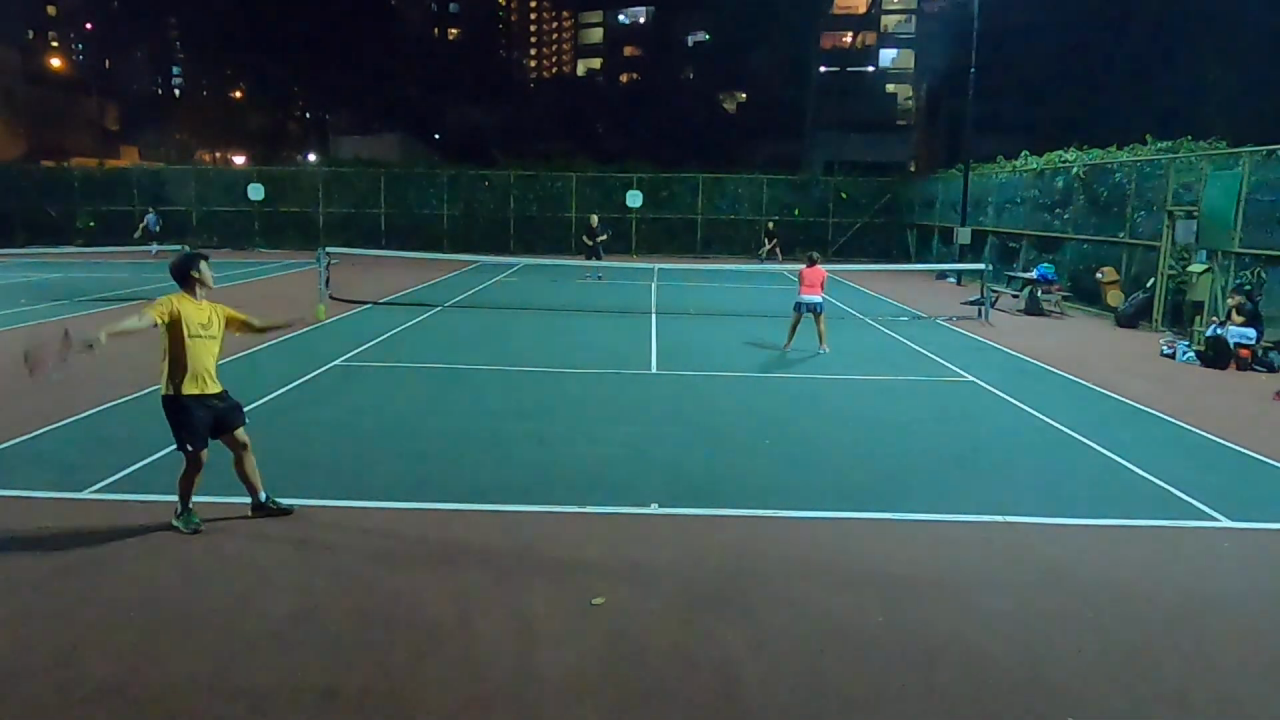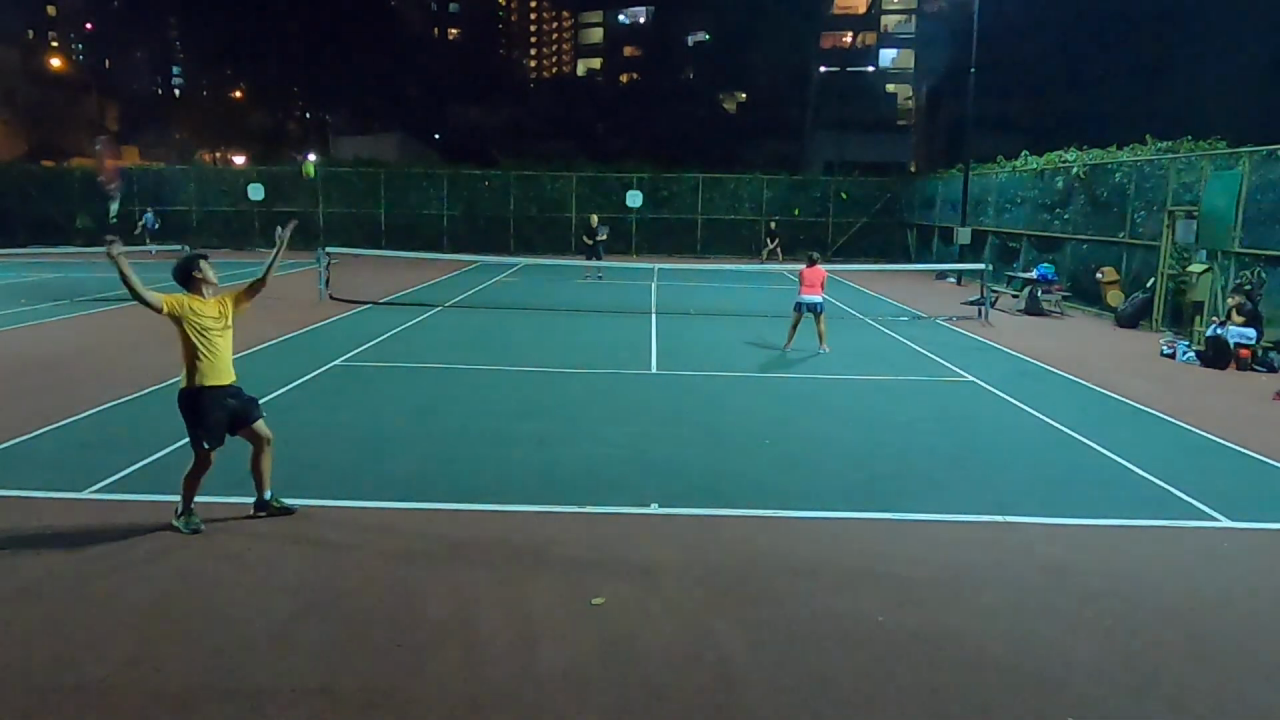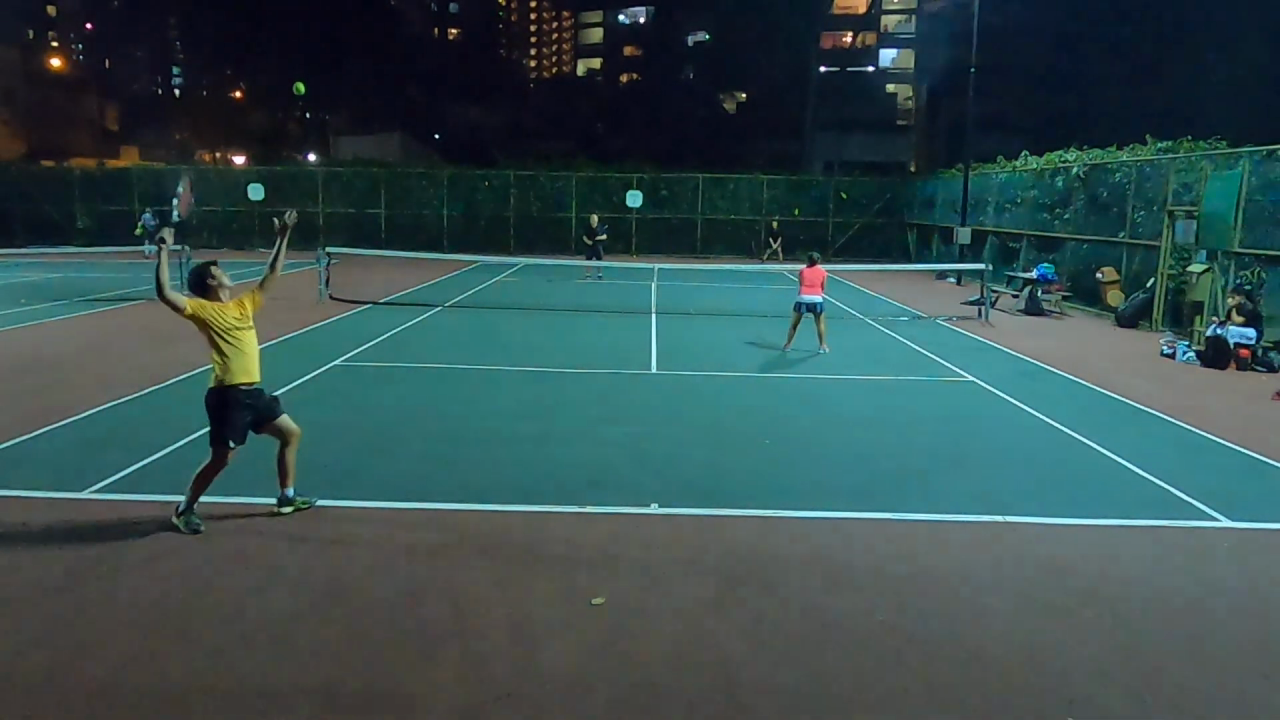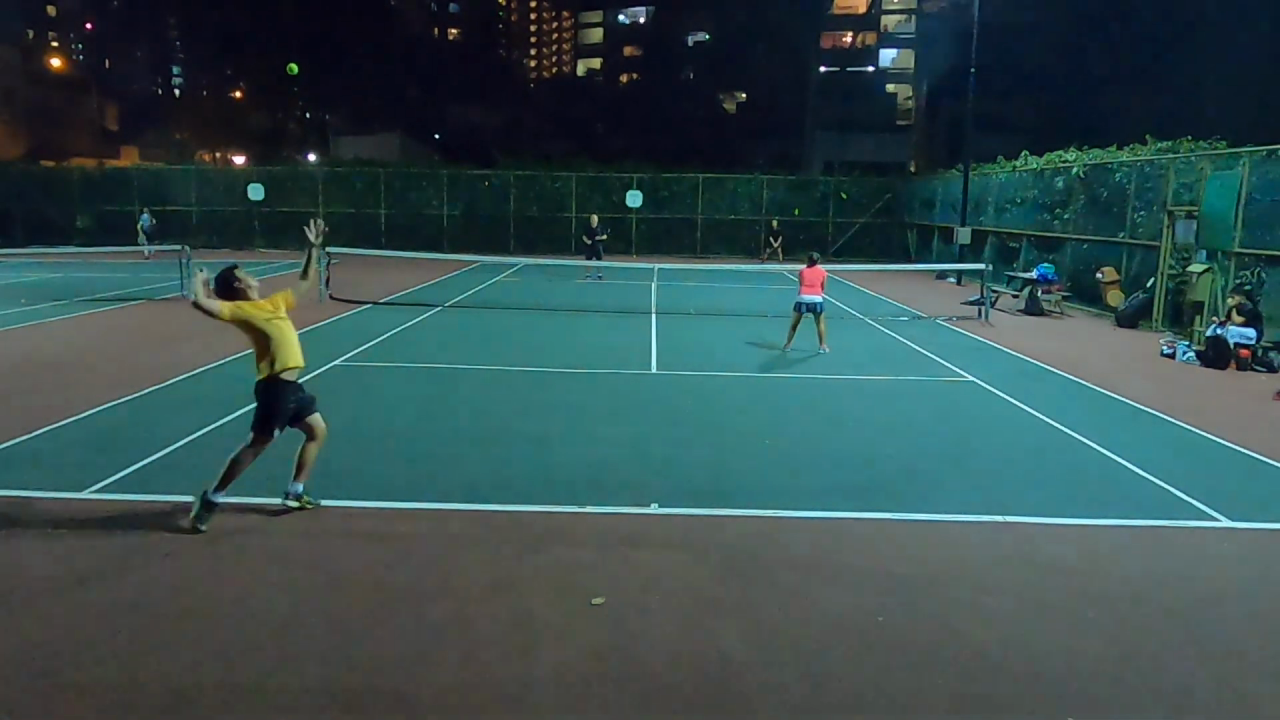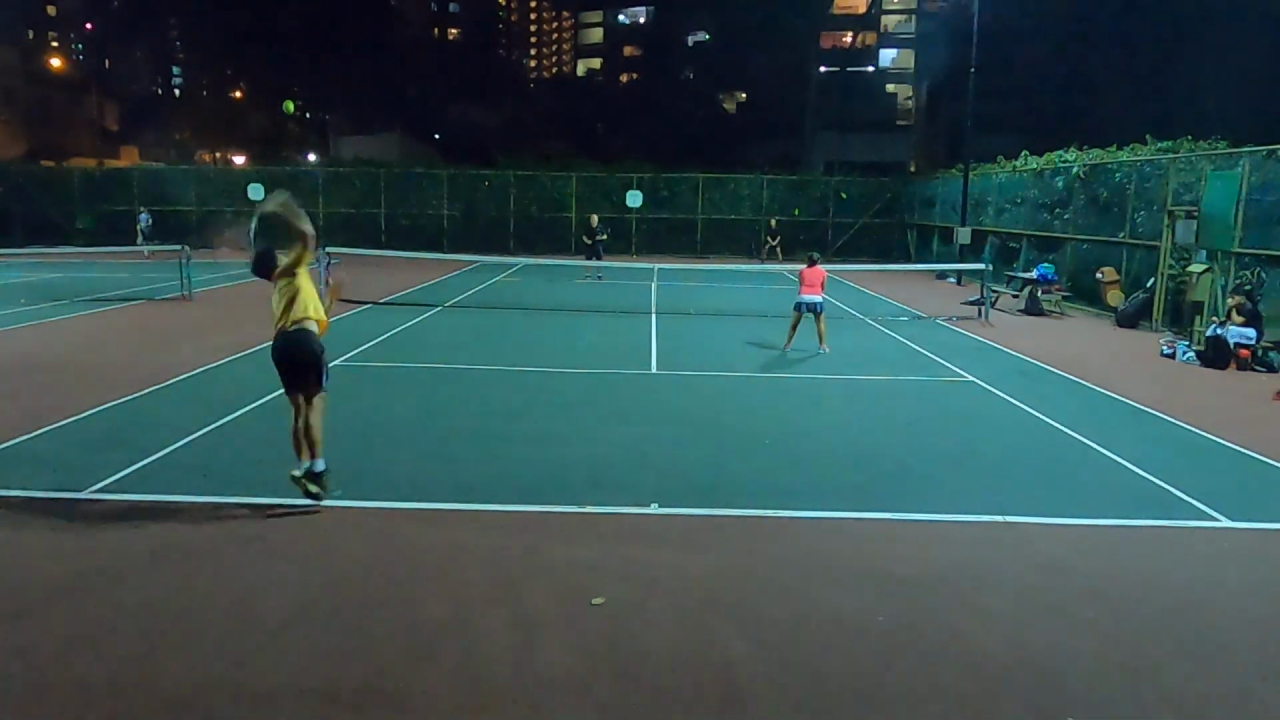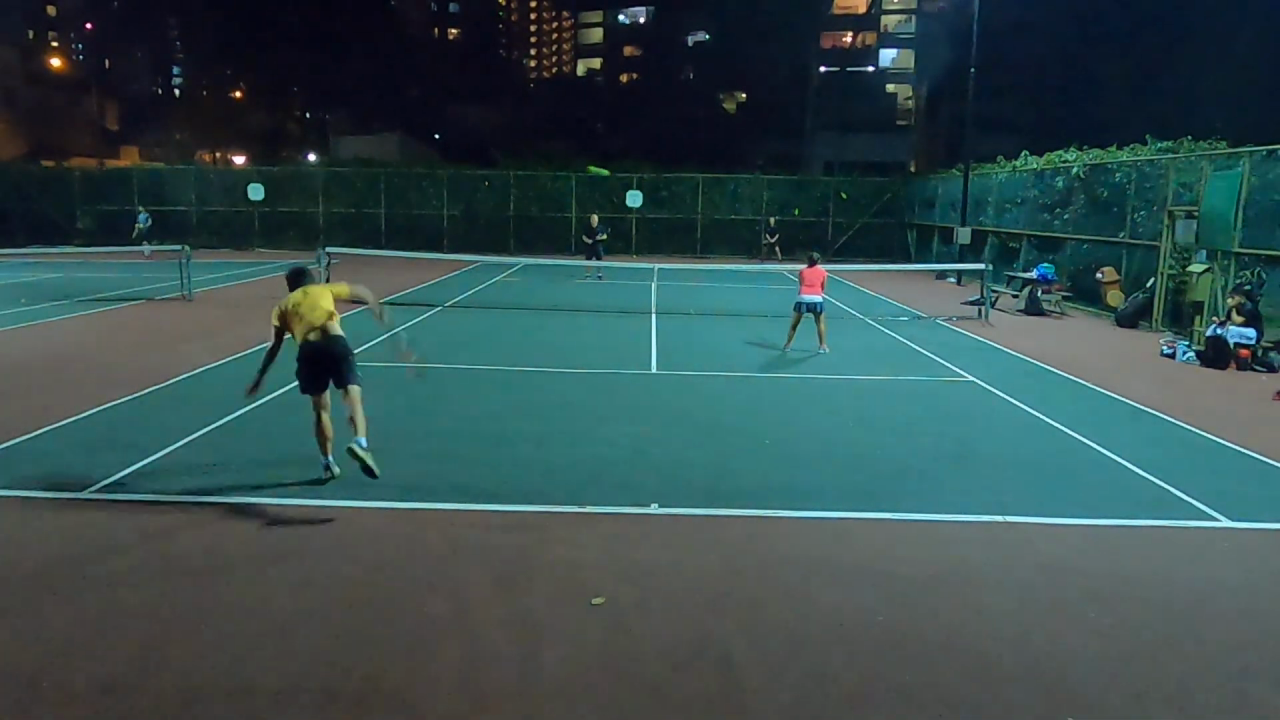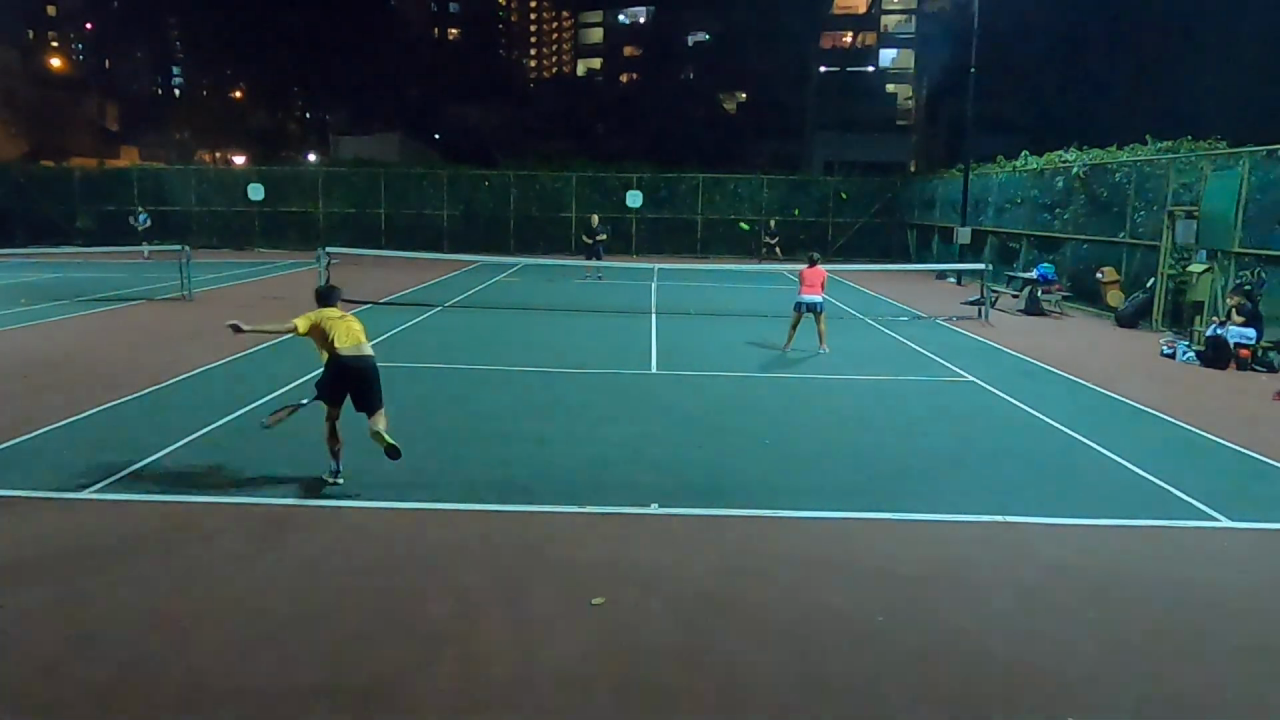
dt=0.2s
person 1, frame 1
left shoulder: (218, 311)
right shoulder: (174, 305)
left elbow: (257, 326)
right elbow: (141, 321)
left wrist: (290, 322)
right wrist: (107, 332)
left hip: (214, 393)
right hip: (183, 397)
left knee: (242, 444)
right knee: (197, 459)
left ankle: (260, 501)
right ankle: (183, 512)
person 1, frame 2
left shoulder: (226, 303)
right shoulder: (181, 305)
left elbow: (260, 283)
right elbow: (140, 293)
left wrist: (280, 248)
right wrist: (120, 261)
left hip: (229, 391)
right hip: (200, 394)
left knee: (264, 438)
right knee: (204, 459)
left ankle: (264, 500)
right ankle: (184, 511)
person 1, frame 3
left shoulder: (244, 305)
right shoulder: (203, 310)
left elbow: (272, 275)
right elbow: (165, 293)
left wrist: (282, 237)
right wrist: (164, 251)
left hip: (253, 392)
right hip: (228, 396)
left knee: (292, 434)
right knee: (221, 458)
left ankle: (287, 497)
right ankle: (186, 509)
person 1, frame 4
left shoulder: (275, 302)
right shoulder: (241, 309)
left elbow: (307, 282)
right elbow: (200, 303)
left wrist: (314, 246)
right wrist: (198, 283)
left hip: (290, 384)
right hip: (276, 385)
left knee: (318, 431)
right knee: (256, 445)
left ankle: (295, 492)
right ankle: (210, 499)
person 1, frame 5
left shoulder: (284, 286)
right shoulder: (293, 270)
right elbow: (307, 237)
left wrist: (328, 300)
right wrist: (285, 207)
left hip: (283, 344)
right hip: (303, 340)
left knee: (301, 408)
right knee: (314, 405)
left ankle: (303, 467)
right ankle: (315, 469)
person 1, frame 6
left shoulder: (284, 306)
right shoulder: (324, 290)
left elbow: (274, 346)
right elbow: (360, 293)
left wrist: (258, 379)
right wrist: (377, 306)
left hip: (308, 351)
right hip: (335, 344)
left knee: (320, 408)
right knee: (353, 397)
left ankle: (329, 465)
right ankle: (359, 444)
person 1, frame 7
left shoulder: (314, 318)
right shoulder: (352, 319)
left elbow: (285, 327)
left wrist: (249, 328)
left hip: (339, 362)
right hip: (366, 361)
left knee: (332, 416)
right knee: (378, 416)
left ankle: (335, 470)
right ankle: (379, 433)
